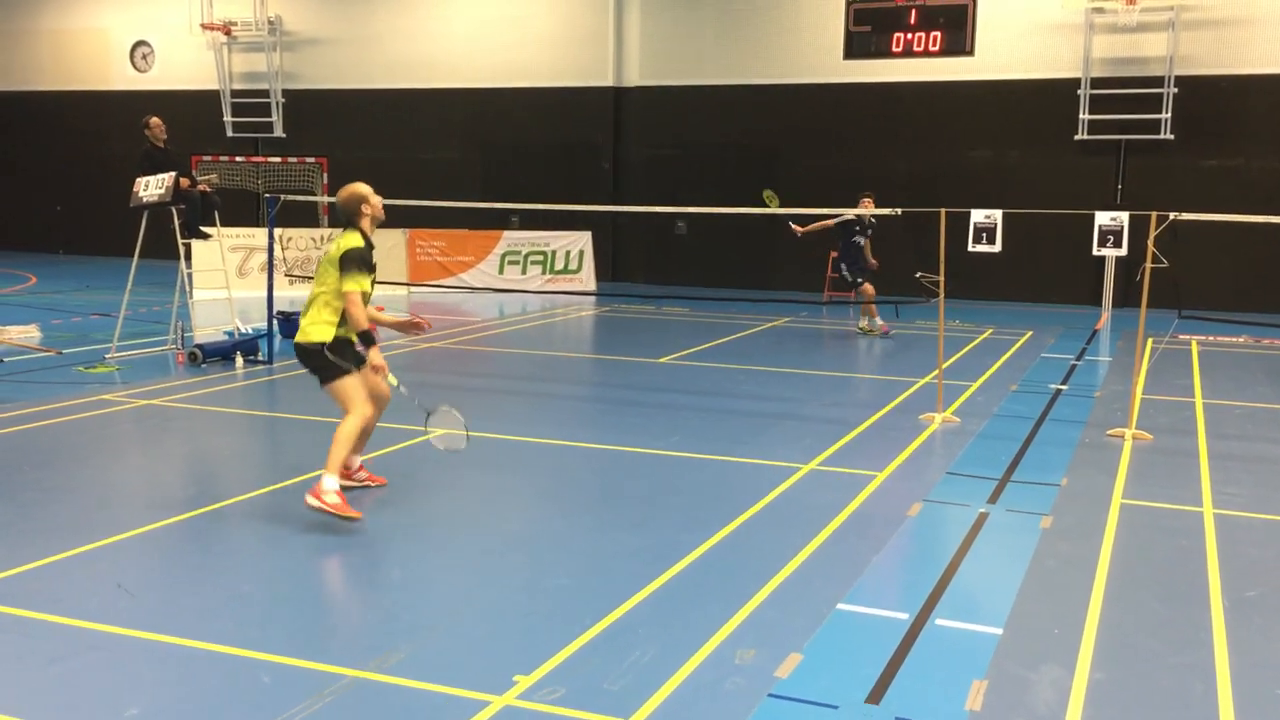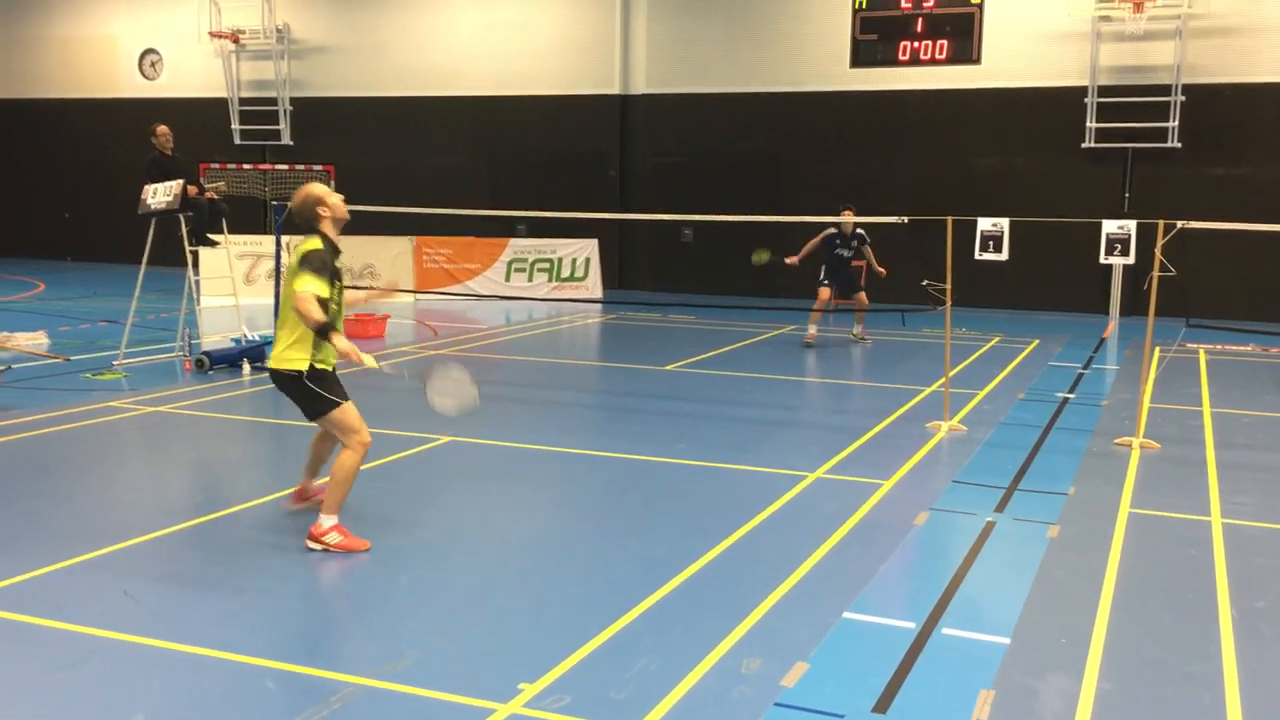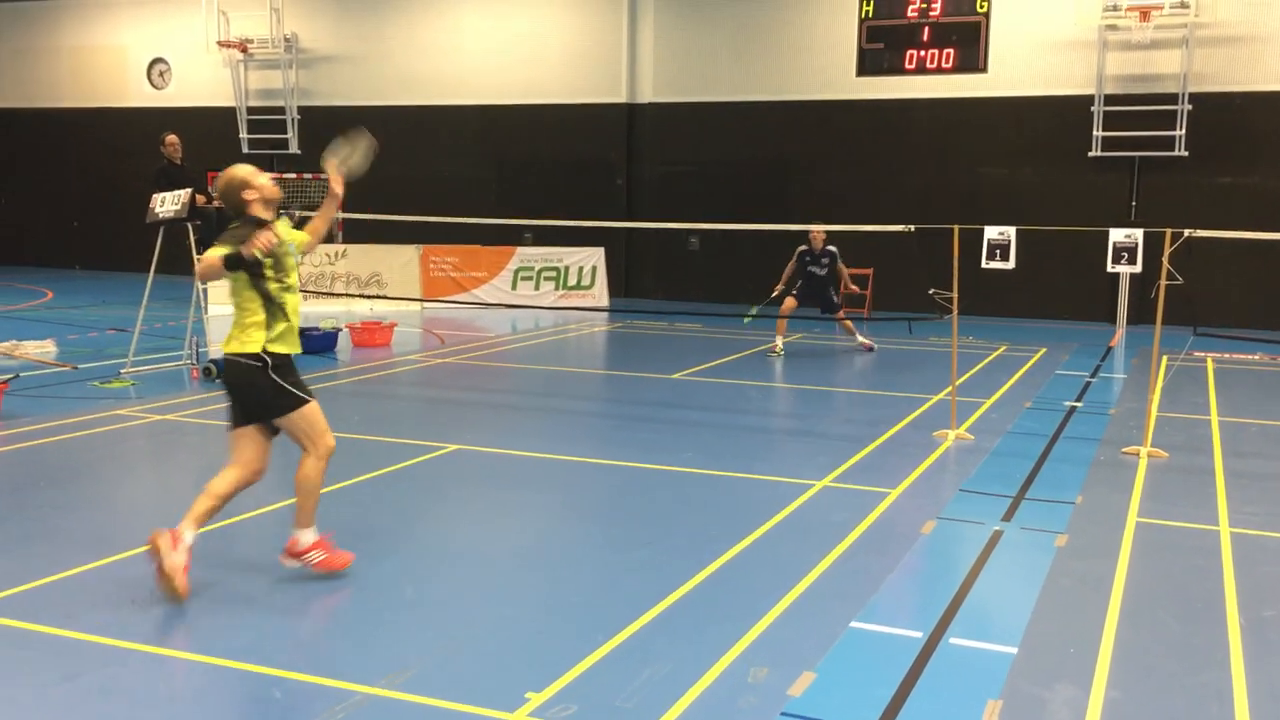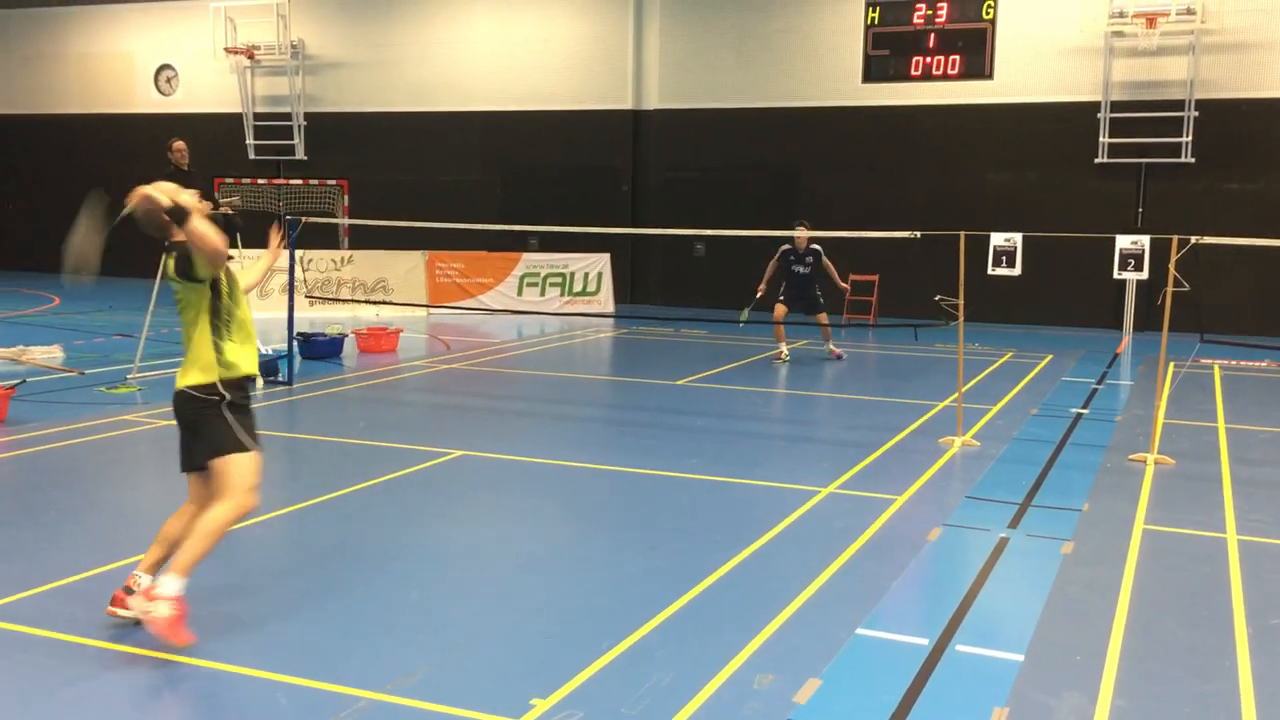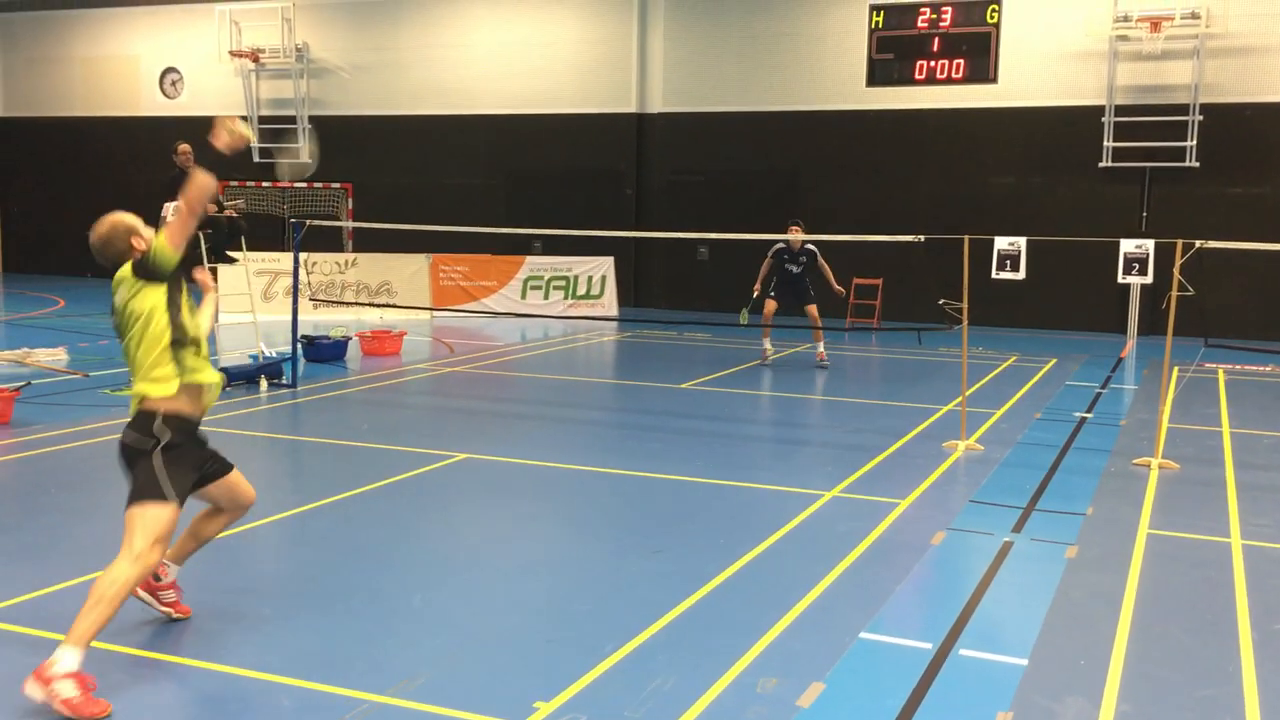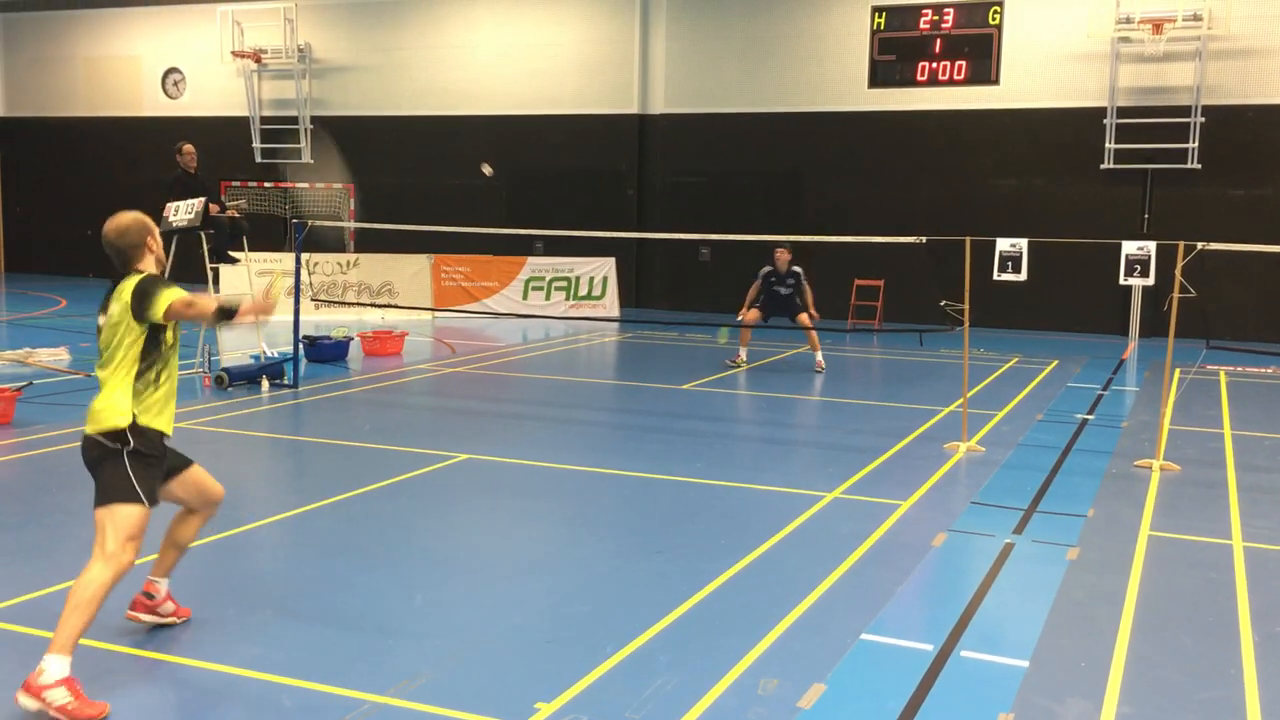
dt=0.2s
person 1, frame 1
left shoulder: (350, 244)
right shoulder: (357, 249)
right elbow: (353, 303)
left wrist: (393, 323)
right wrist: (371, 348)
left hip: (334, 339)
right hip: (321, 342)
left knee: (381, 394)
right knee: (360, 411)
left ankle: (351, 468)
right ankle: (326, 491)
person 1, frame 2
left shoulder: (320, 253)
right shoulder: (317, 254)
right elbow: (303, 305)
left wrist: (362, 299)
right wrist: (337, 338)
left hip: (305, 365)
right hip: (300, 369)
left knee: (338, 430)
right knee: (358, 440)
left ankle: (306, 488)
right ankle: (325, 527)
person 1, frame 3
left shoulder: (277, 234)
right shoulder: (246, 233)
left elbow: (306, 239)
right elbow: (204, 269)
left wrist: (333, 200)
right wrist: (245, 249)
left hip: (250, 365)
right hip: (260, 362)
left knee: (246, 467)
right knee: (321, 445)
left ankle: (178, 539)
right ankle: (304, 542)
person 1, frame 4
left shoulder: (206, 265)
right shoulder: (190, 261)
left elbow: (237, 279)
right elbow: (217, 249)
left wrist: (272, 256)
right wrist: (171, 209)
left hip: (201, 397)
right hip: (214, 398)
left knee: (198, 508)
right knee: (237, 499)
left ankle: (137, 587)
right ankle: (164, 593)
person 1, frame 5
left shoulder: (139, 294)
right shoulder: (140, 272)
left elbow: (188, 346)
right elbow: (190, 208)
left wrist: (204, 303)
right wrist: (216, 149)
left hip: (176, 431)
right hip: (157, 433)
left knee: (239, 500)
right knee: (140, 553)
left ankle: (162, 576)
right ankle: (59, 671)
person 1, frame 6
left shoulder: (116, 299)
right shoulder: (143, 288)
right elbow: (183, 304)
right wrist: (234, 309)
left hip: (133, 437)
right hip: (120, 443)
left knee: (208, 497)
right knee: (114, 557)
left ankle: (152, 593)
right ankle: (48, 679)
